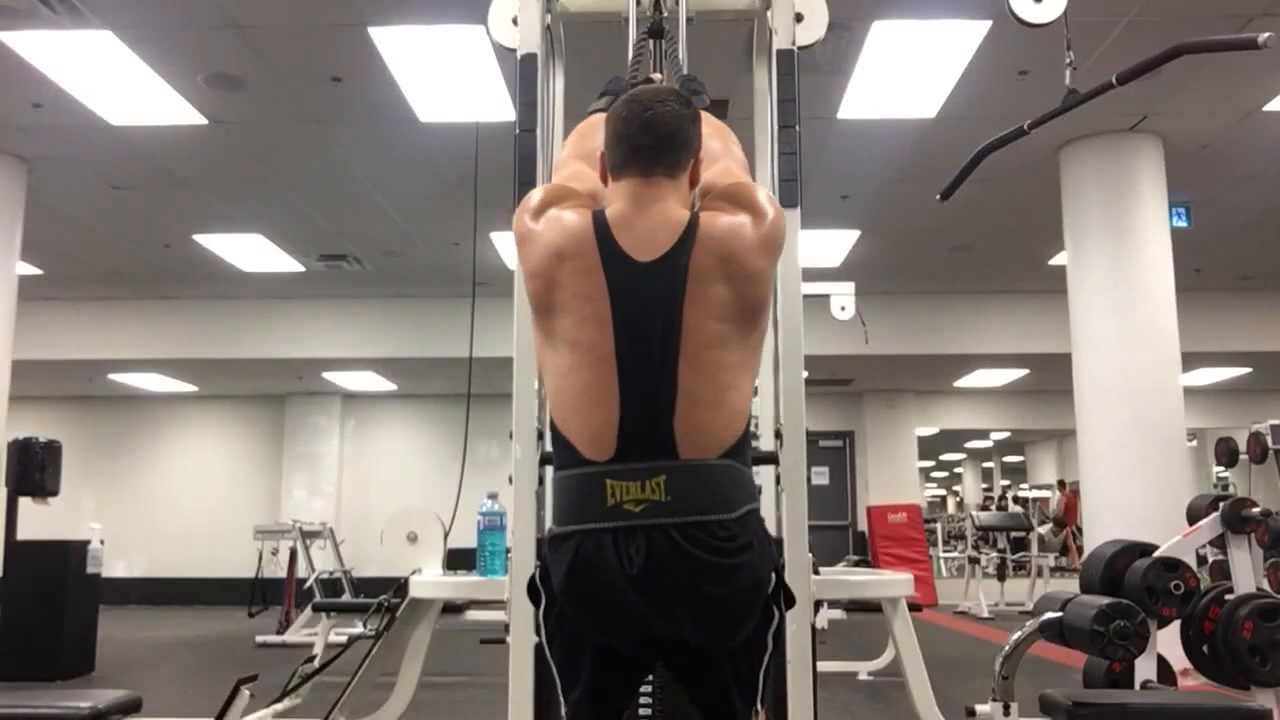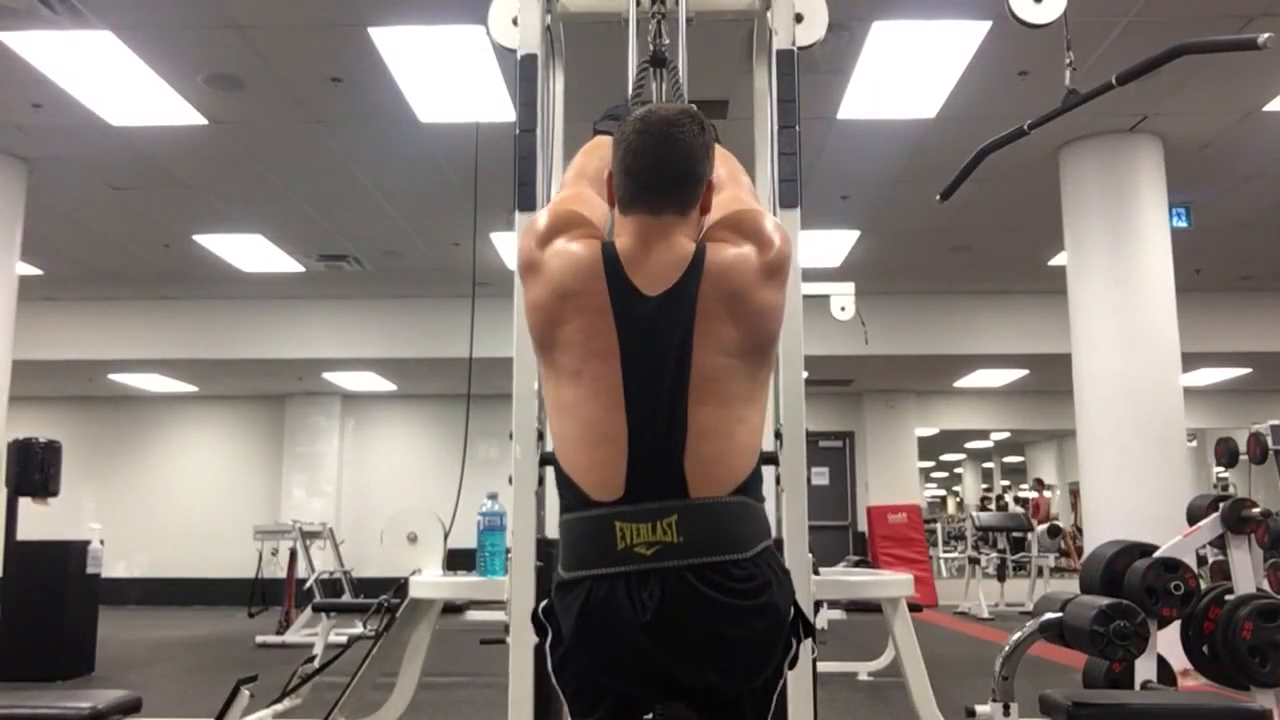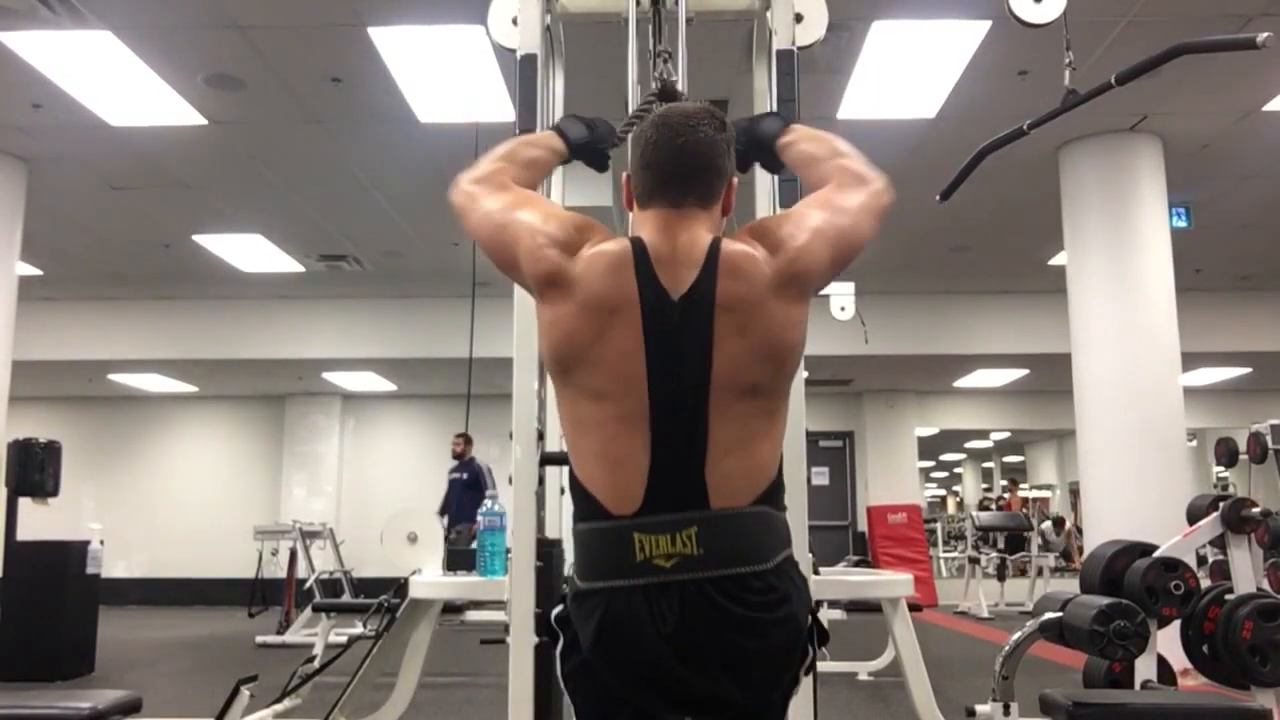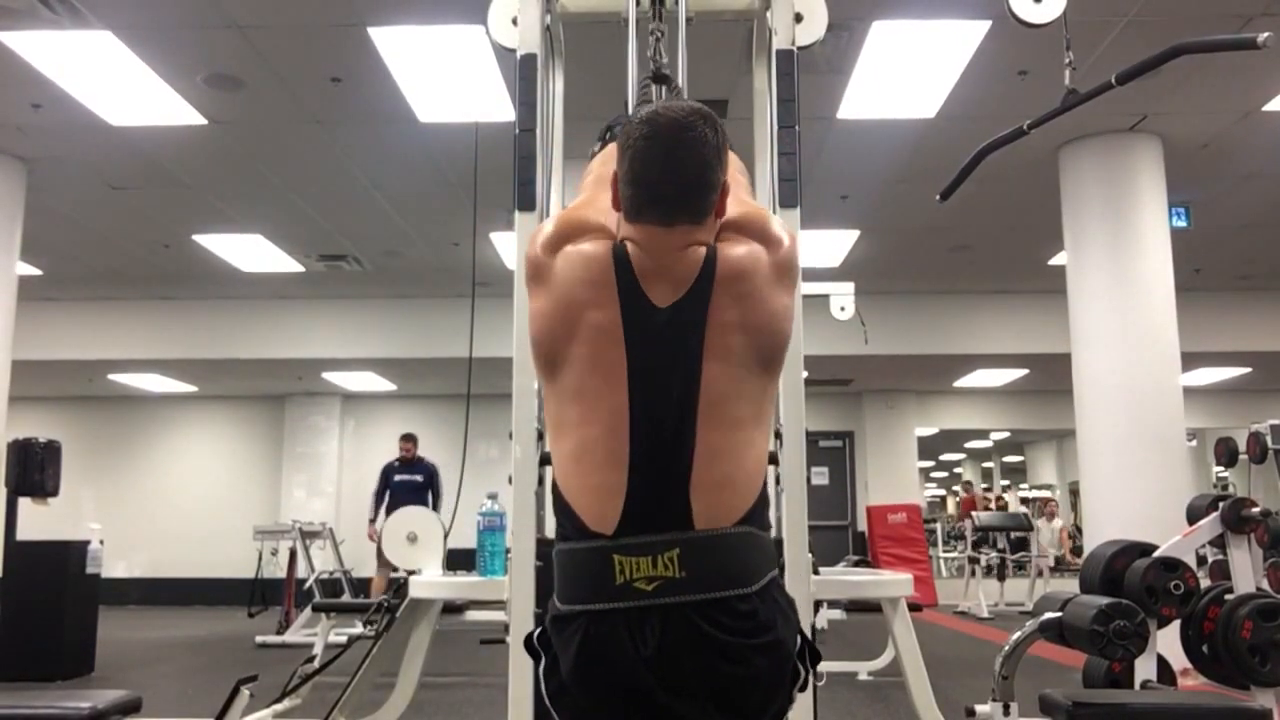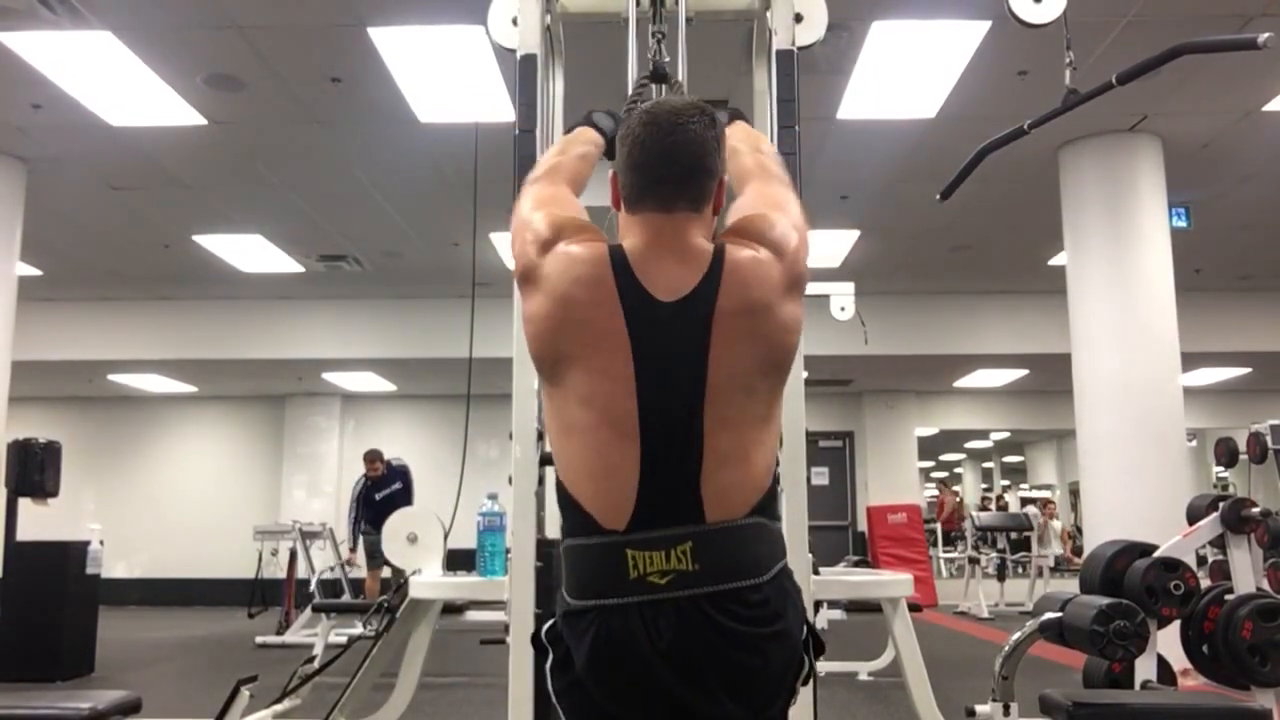
dt=1s
person 1, frame 1
left shoulder: (548, 232)
right shoulder: (747, 233)
left elbow: (574, 161)
right elbow: (726, 158)
left wrist: (604, 107)
right wrist: (695, 106)
left hip: (590, 555)
right hip: (718, 552)
person 1, frame 2
left shoulder: (553, 263)
right shoulder: (754, 262)
left elbow: (578, 183)
right elbow: (732, 186)
left wrist: (608, 129)
right wrist: (697, 135)
left hip: (600, 600)
right hip: (733, 594)
person 1, frame 3
left shoulder: (565, 267)
right shoulder: (778, 268)
left elbow: (475, 186)
right elbow: (864, 184)
left wrist: (566, 136)
right wrist: (778, 133)
left hip: (616, 613)
right hip: (752, 609)
person 1, frame 4
left shoulder: (561, 269)
right shoulder: (761, 265)
left elbow: (595, 192)
right elbow: (731, 186)
left wrist: (616, 143)
right wrist: (708, 143)
left hip: (597, 632)
right hip: (740, 625)
person 1, frame 5
left shoulder: (555, 269)
right shoulder: (770, 269)
left elbow: (548, 180)
right elbow: (764, 176)
left wrist: (595, 130)
right wrist: (731, 124)
left hip: (606, 629)
right hip: (747, 622)
